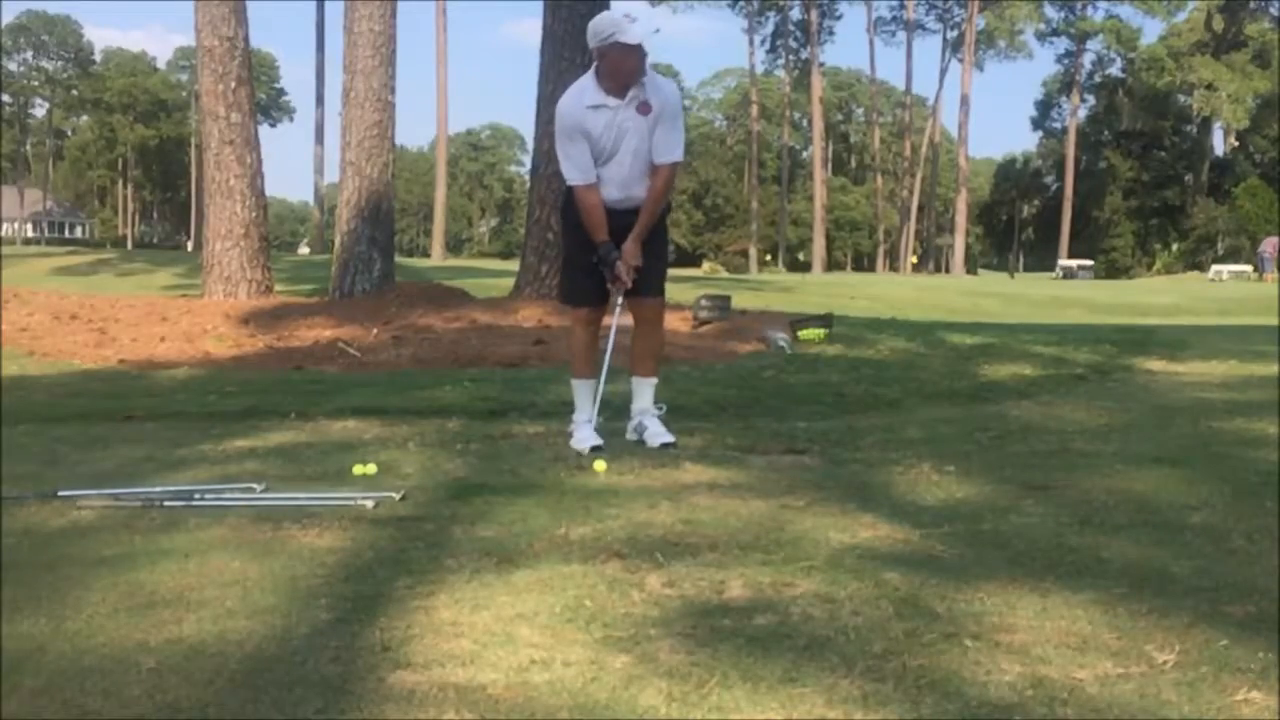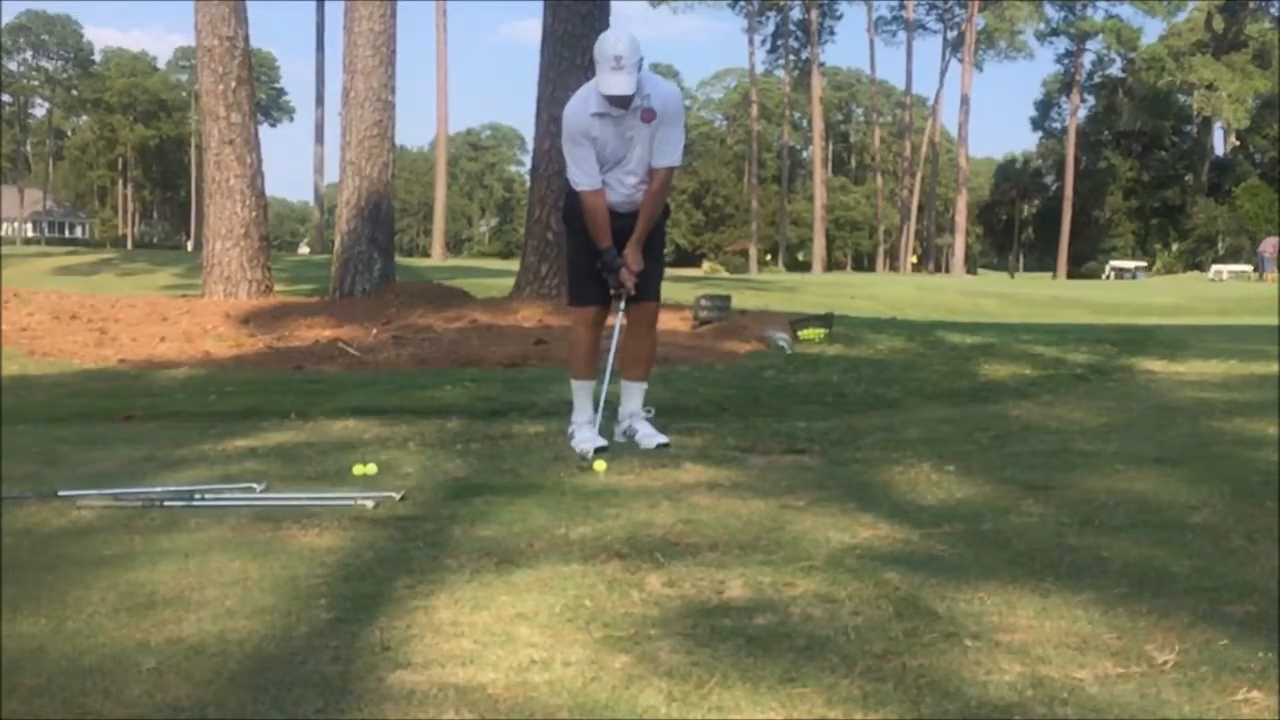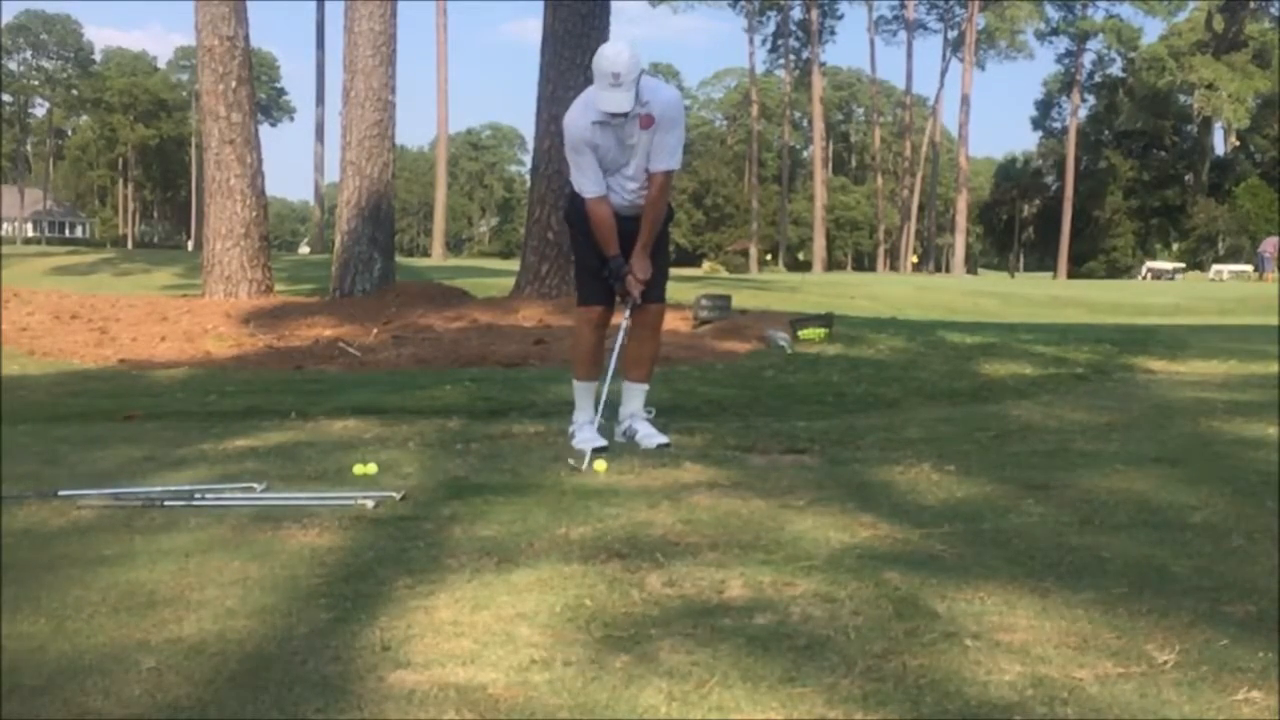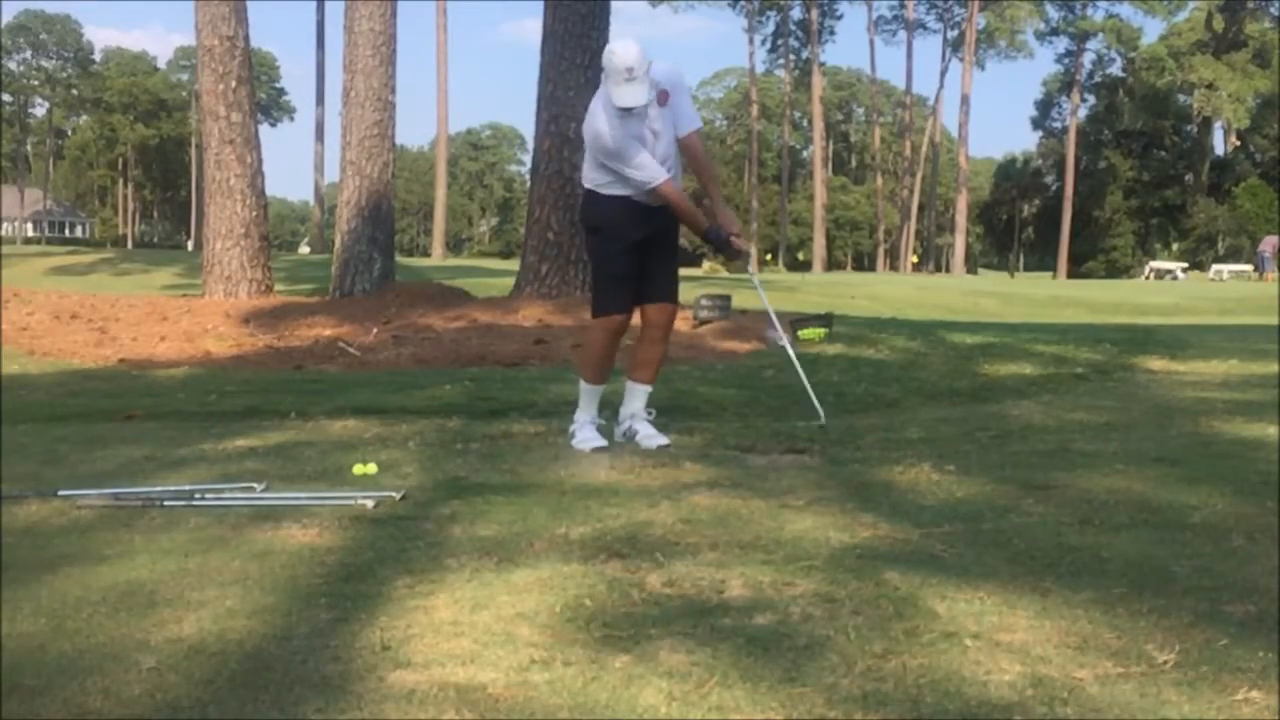
dt=1s
person 1, frame 1
left shoulder: (663, 93)
right shoulder: (572, 106)
left elbow: (665, 172)
right elbow: (584, 186)
left wrist: (635, 241)
right wrist: (606, 253)
left hip: (646, 213)
right hip: (590, 215)
left knee: (650, 311)
right knee: (586, 315)
left ankle: (644, 414)
right ankle: (583, 418)
person 1, frame 2
left shoulder: (666, 98)
right shoulder: (577, 111)
left elbow: (661, 177)
right elbow: (590, 191)
left wrist: (636, 245)
right wrist: (609, 258)
left hip: (644, 214)
right hip: (591, 215)
left knee: (645, 314)
right knee: (589, 314)
left ankle: (632, 416)
right ankle: (582, 419)
person 1, frame 3
left shoulder: (666, 102)
right shoulder: (578, 120)
left elbow: (660, 182)
right elbow: (595, 199)
left wrist: (642, 254)
right wrist: (617, 266)
left hip: (648, 214)
right hip: (594, 217)
left knee: (650, 313)
right knee: (594, 313)
left ankle: (632, 416)
right ankle: (583, 419)
person 1, frame 4
left shoulder: (668, 78)
right shoulder: (603, 124)
left elbow: (692, 146)
right elbow: (665, 188)
left wrist: (721, 208)
right wrist: (713, 236)
left hip: (661, 211)
right hip: (613, 214)
left knee: (661, 315)
right knee: (613, 318)
left ankle: (633, 416)
right ankle: (584, 418)
